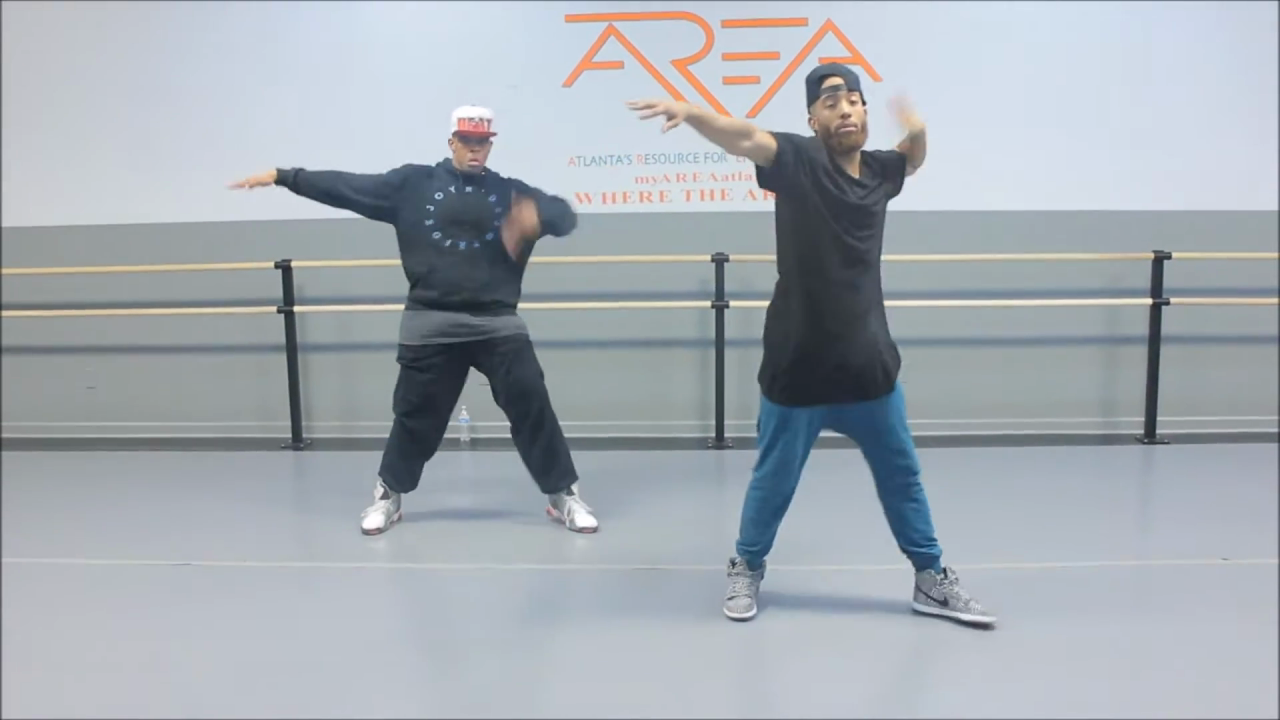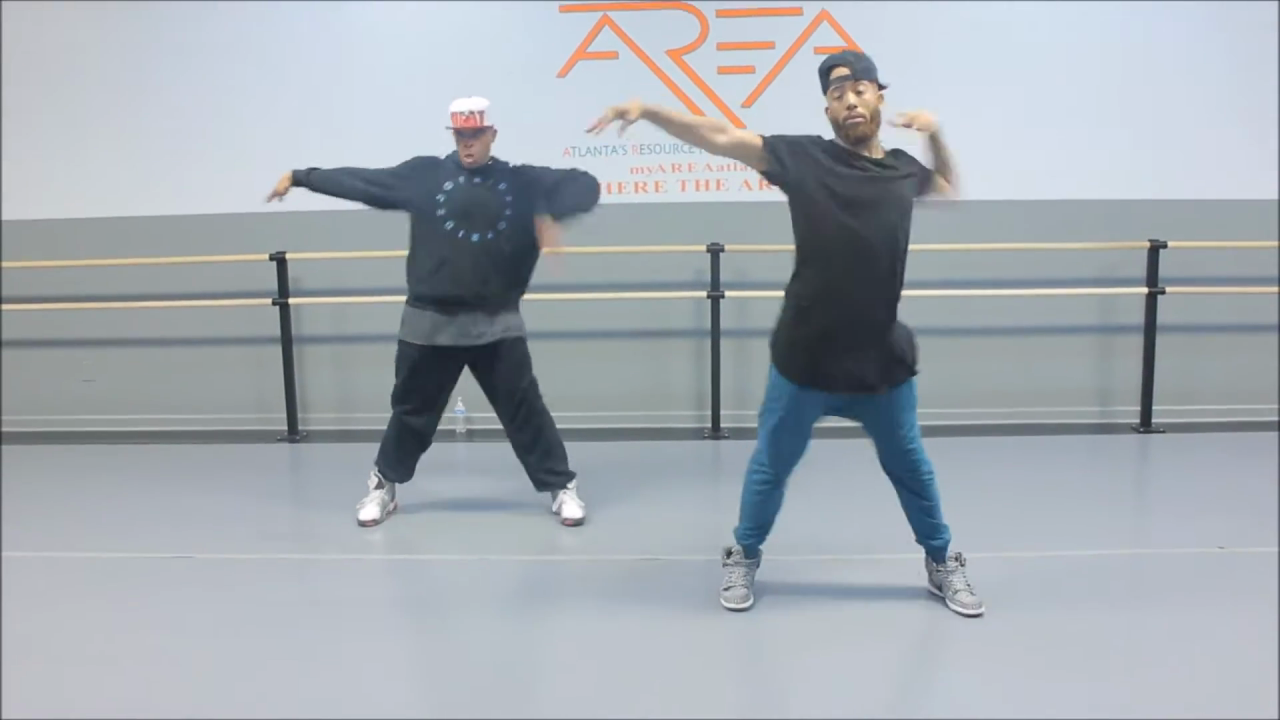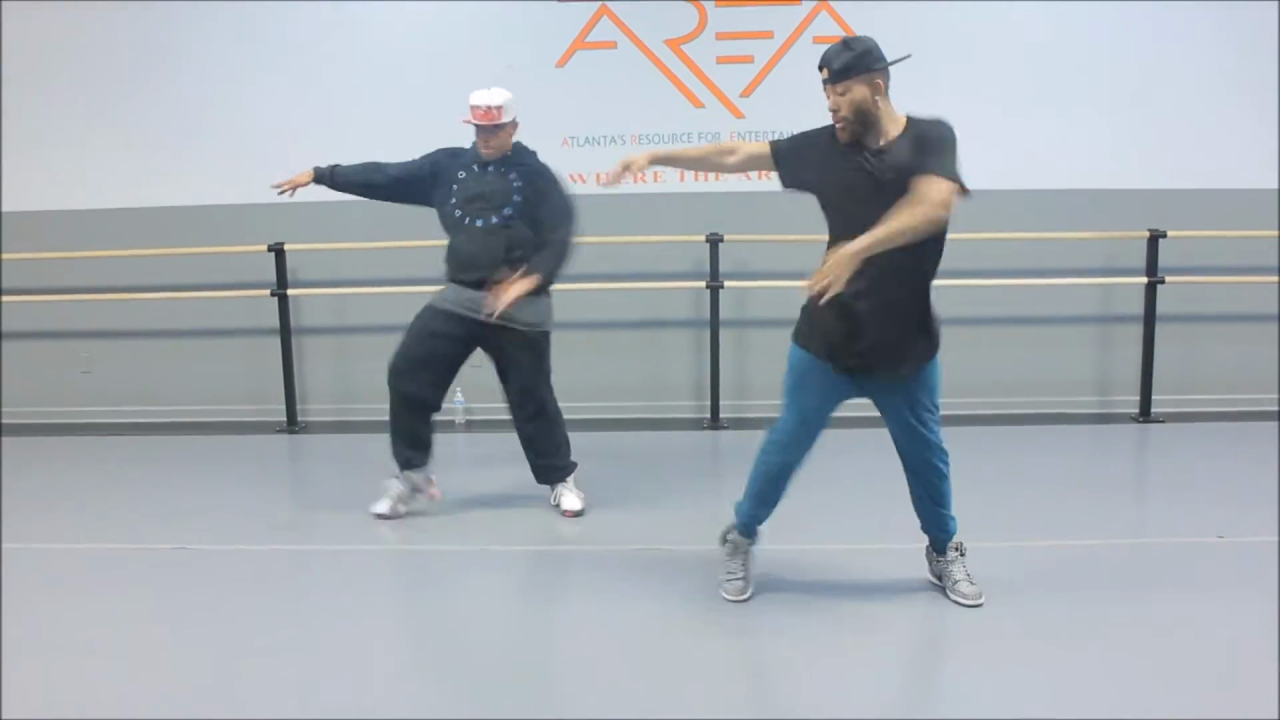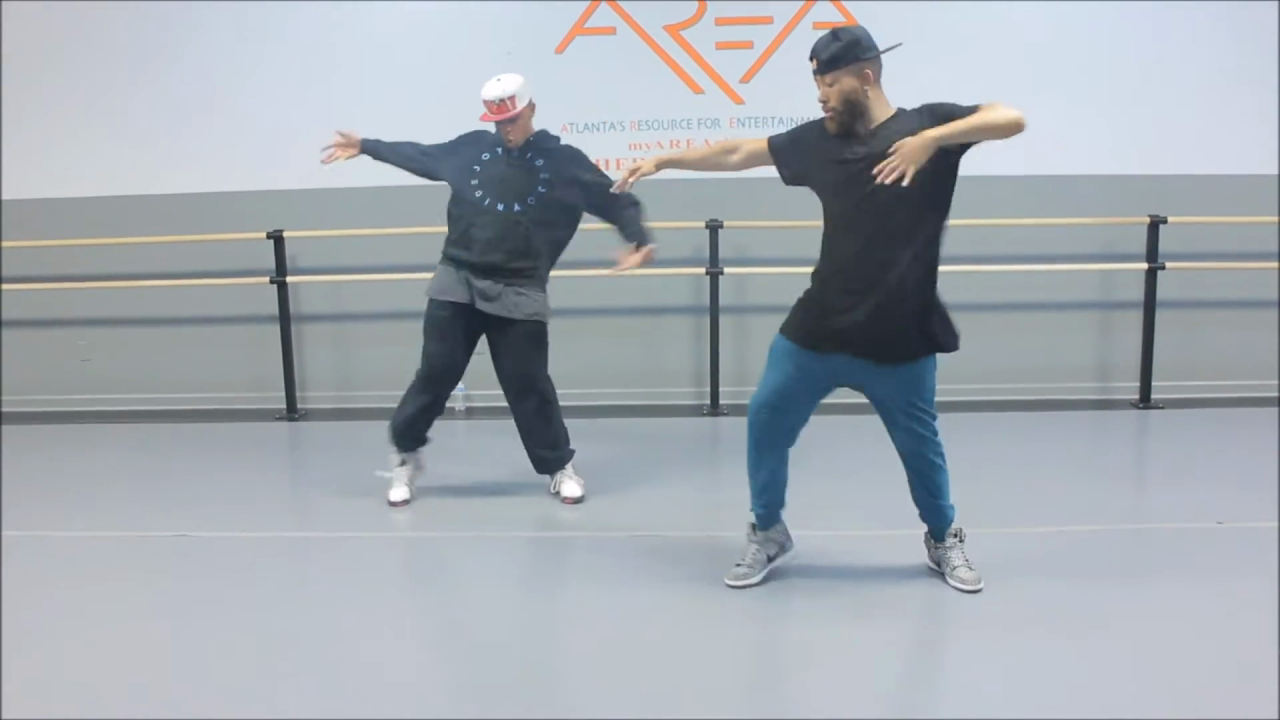
dt=0.3s
person 1, frame 1
left shoulder: (878, 169)
right shoulder: (798, 159)
left elbow: (913, 156)
right elbow: (743, 136)
left wrist: (916, 131)
right wrist: (688, 110)
left hip: (869, 359)
right hip: (800, 361)
left knee: (901, 470)
right knee: (775, 474)
left ankle: (933, 581)
right ankle: (746, 569)
person 1, frame 2
left shoulder: (903, 169)
right shoulder: (805, 157)
left elbow: (945, 189)
right elbow: (724, 138)
left wrist: (935, 137)
right wrist: (647, 110)
left hip: (882, 352)
right hip: (808, 352)
left knee: (908, 463)
right knee: (773, 461)
left ankle: (942, 563)
right ankle: (743, 557)
person 1, frame 3
left shoulder: (931, 137)
right shoulder: (822, 146)
left elbow: (934, 210)
right elbow: (736, 155)
left wrist: (857, 249)
right wrist: (657, 156)
left hip: (906, 335)
right hip: (830, 330)
left knee: (925, 451)
right knee: (791, 437)
left ankle: (944, 555)
right ankle: (739, 538)
person 1, frame 4
left shoulder: (928, 120)
right shoulder: (817, 139)
left elbow: (1012, 119)
right elbow: (738, 153)
left wrist: (931, 139)
right wrist: (664, 160)
left hip: (901, 332)
right hip: (821, 322)
left knee: (920, 443)
right knee: (767, 414)
left ankle: (943, 541)
right ankle: (767, 532)
person 2, frame 1
left shoulder: (509, 191)
right shoulder: (415, 182)
left elbow: (562, 216)
right elbow: (348, 187)
left wrist: (538, 216)
right wrist: (282, 177)
left hip: (498, 322)
right hip: (431, 323)
left knee: (533, 405)
right knee: (415, 414)
left ankle: (564, 495)
right ankle: (389, 496)
person 2, frame 2
left shoulder: (521, 182)
right shoulder: (424, 174)
left elbow: (582, 186)
right elbow: (359, 181)
left wrist: (554, 213)
right wrist: (299, 177)
left hip: (497, 321)
right hip: (430, 319)
left knee: (525, 407)
right knee: (413, 409)
left ankle: (561, 487)
right ankle: (383, 486)
person 2, frame 3
left shoulder: (535, 175)
right shoulder: (449, 164)
left elbow: (559, 239)
right elbow: (386, 178)
left wrist: (531, 279)
right wrist: (320, 174)
left hip: (520, 305)
right hip: (458, 297)
left knee: (531, 396)
right knee: (408, 374)
left ankle: (561, 480)
right ankle: (412, 475)
person 2, frame 4
left shoulder: (563, 160)
right shoulder: (473, 147)
left elbow: (615, 202)
right elbow: (424, 157)
left wrist: (638, 240)
right wrist: (366, 147)
left hip: (520, 291)
right hip: (458, 282)
left knee: (529, 385)
right knee: (436, 372)
left ankle: (559, 467)
right ankle: (405, 456)
